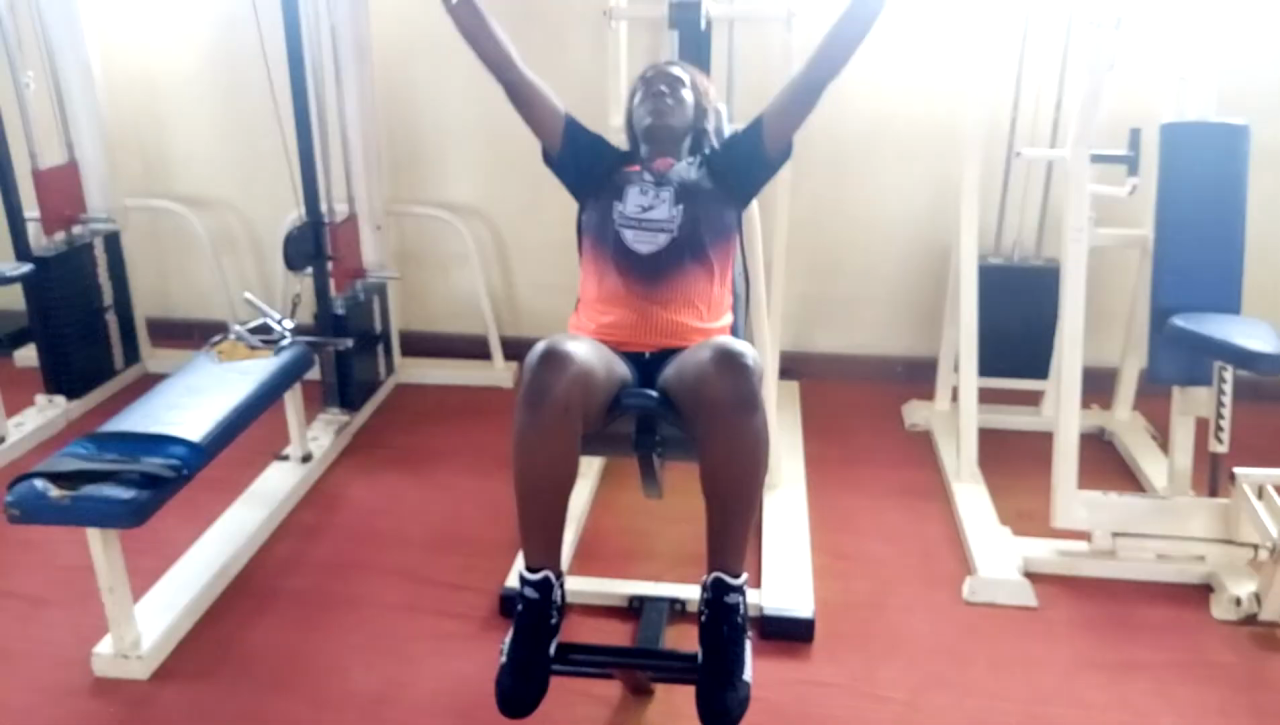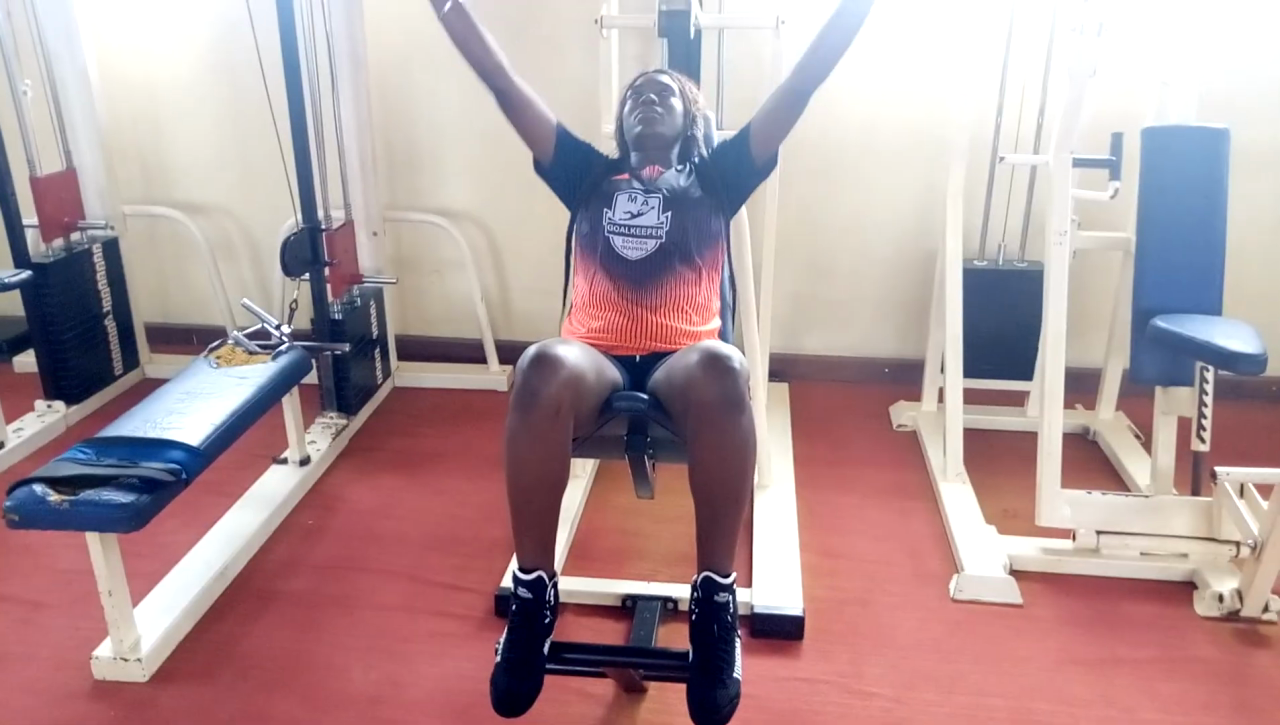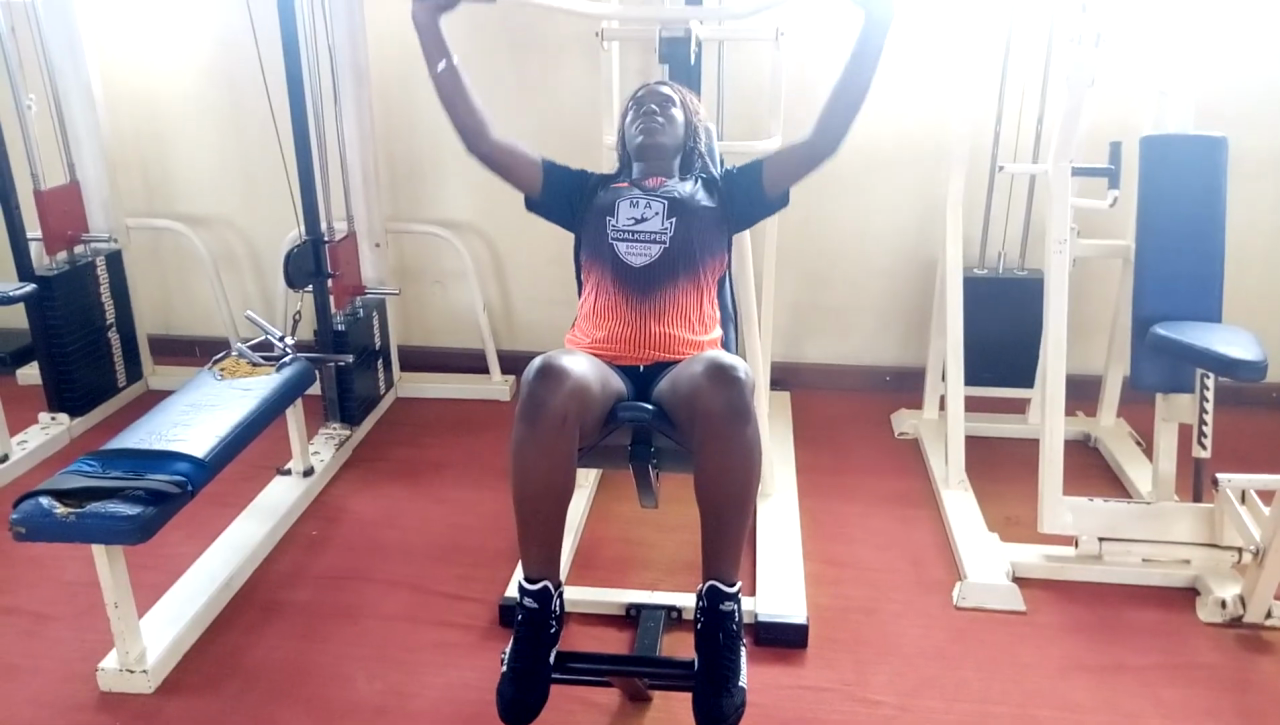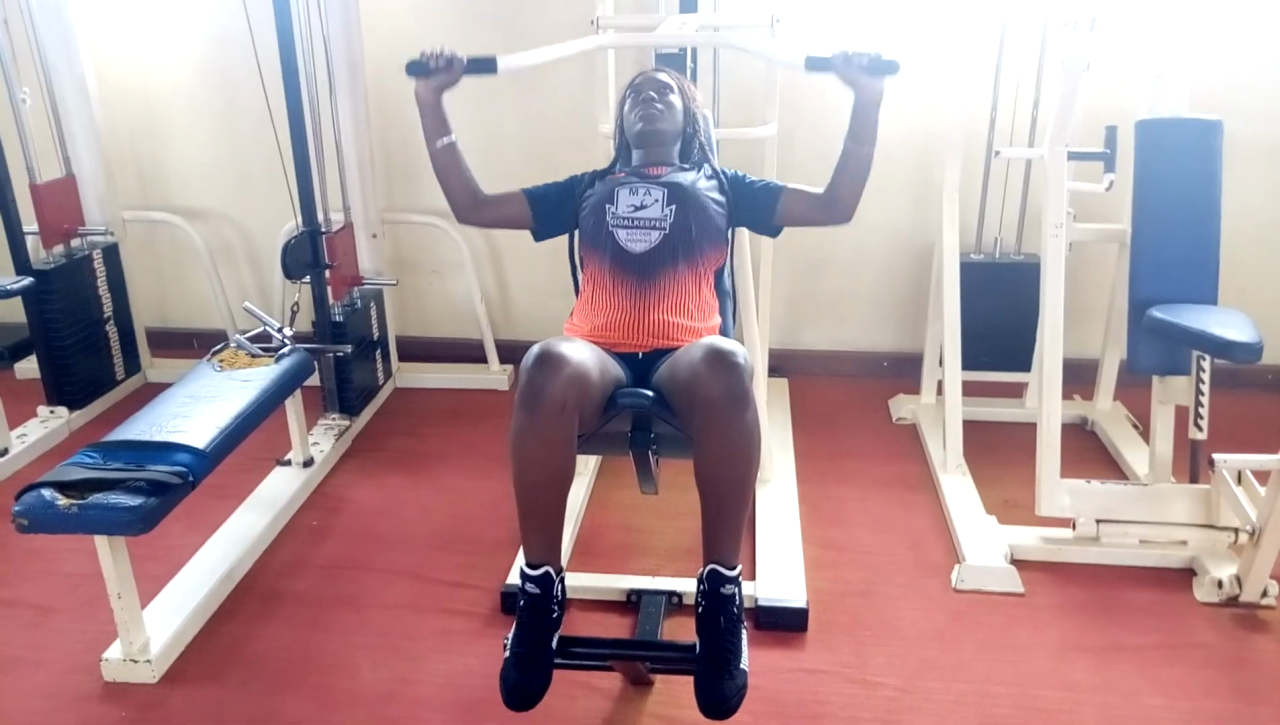
dt=0.3s
person 1, frame 1
left shoulder: (728, 169)
right shoulder: (596, 166)
left elbow: (817, 75)
right elbow: (507, 70)
left hip: (692, 356)
right hip: (605, 354)
left knee: (734, 366)
right knee: (551, 363)
left ankle: (725, 599)
right ankle: (539, 592)
person 1, frame 2
left shoulder: (715, 177)
right shoulder: (587, 176)
left elbow: (799, 84)
right elbow: (502, 82)
left hip: (683, 358)
right hip: (594, 355)
left knee: (723, 370)
right knee: (542, 367)
left ankle: (715, 597)
right ankle: (533, 592)
person 1, frame 3
left shoulder: (720, 193)
right shoulder: (587, 193)
left elbow: (824, 139)
right elbow: (479, 140)
left hip: (686, 369)
right hip: (599, 366)
left knee: (728, 381)
right knee: (547, 380)
left ankle: (720, 607)
right ankle: (539, 602)
person 1, frame 4
left shoulder: (720, 184)
right shoulder: (588, 188)
left elbow: (837, 206)
right elbow: (471, 207)
left wrist: (865, 100)
right wrist: (431, 104)
left hip: (686, 355)
right hip: (598, 354)
left knee: (727, 364)
right knee: (546, 364)
left ankle: (721, 592)
right ankle: (540, 590)
